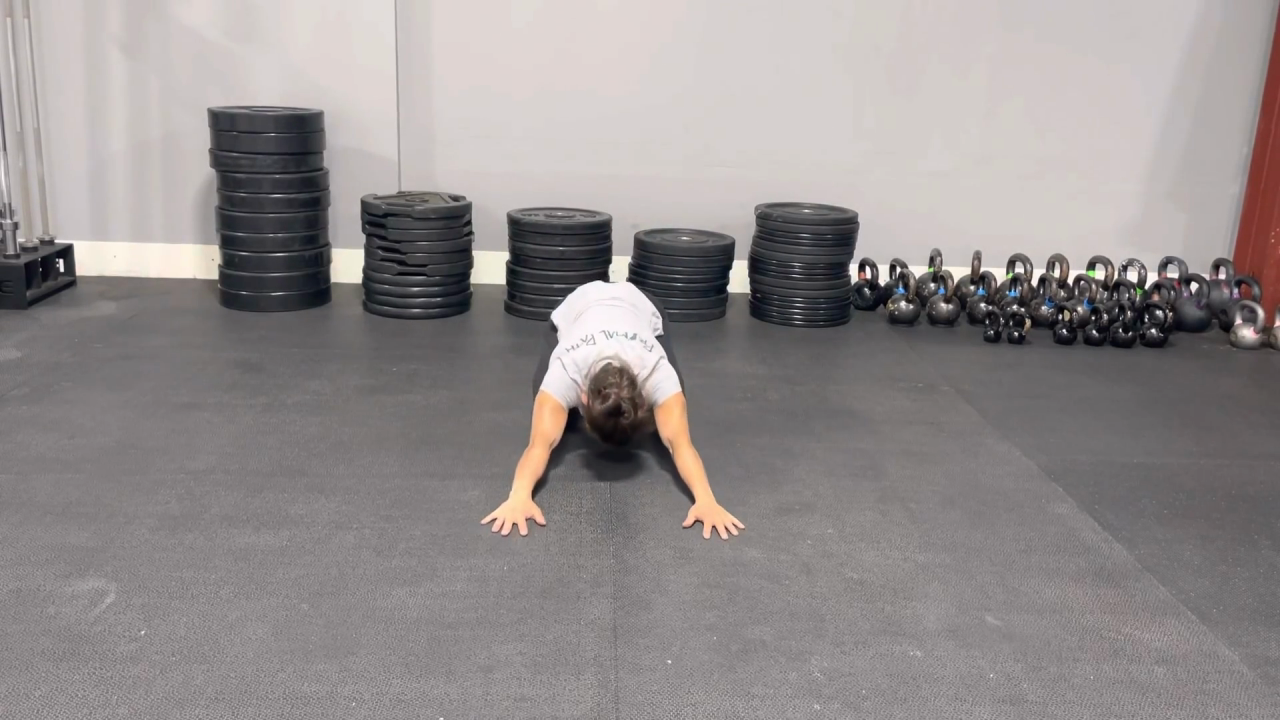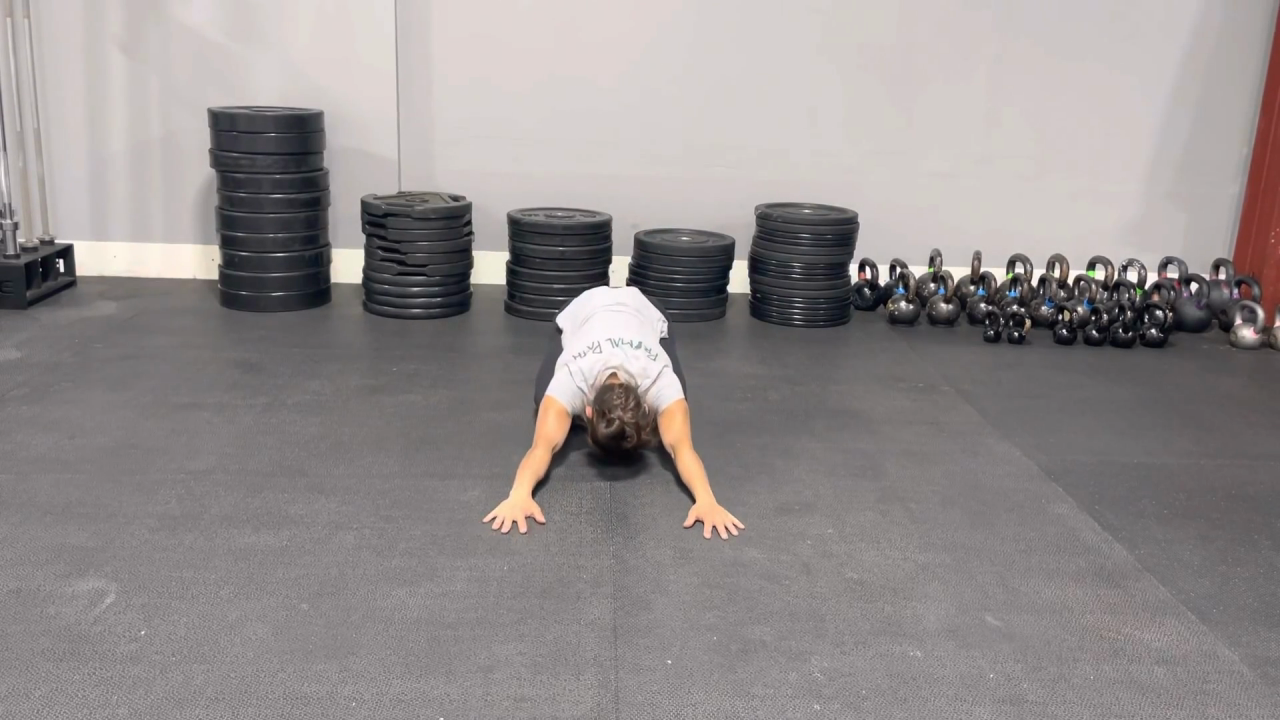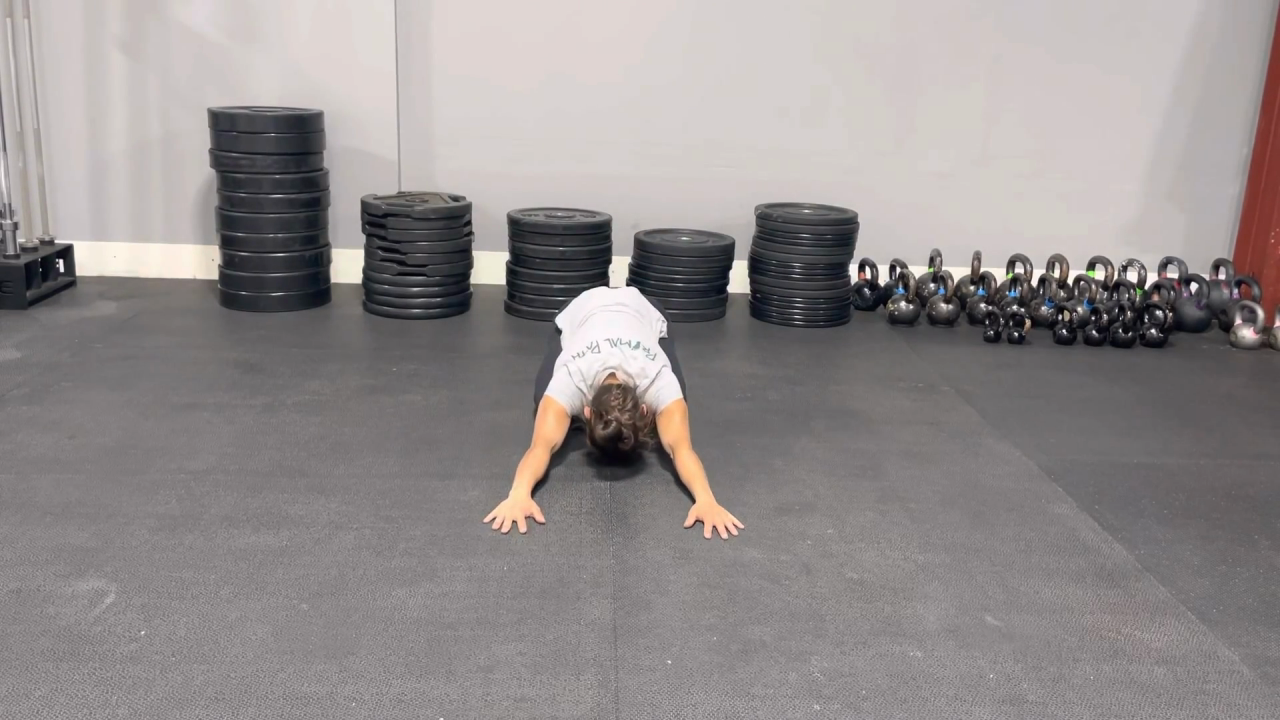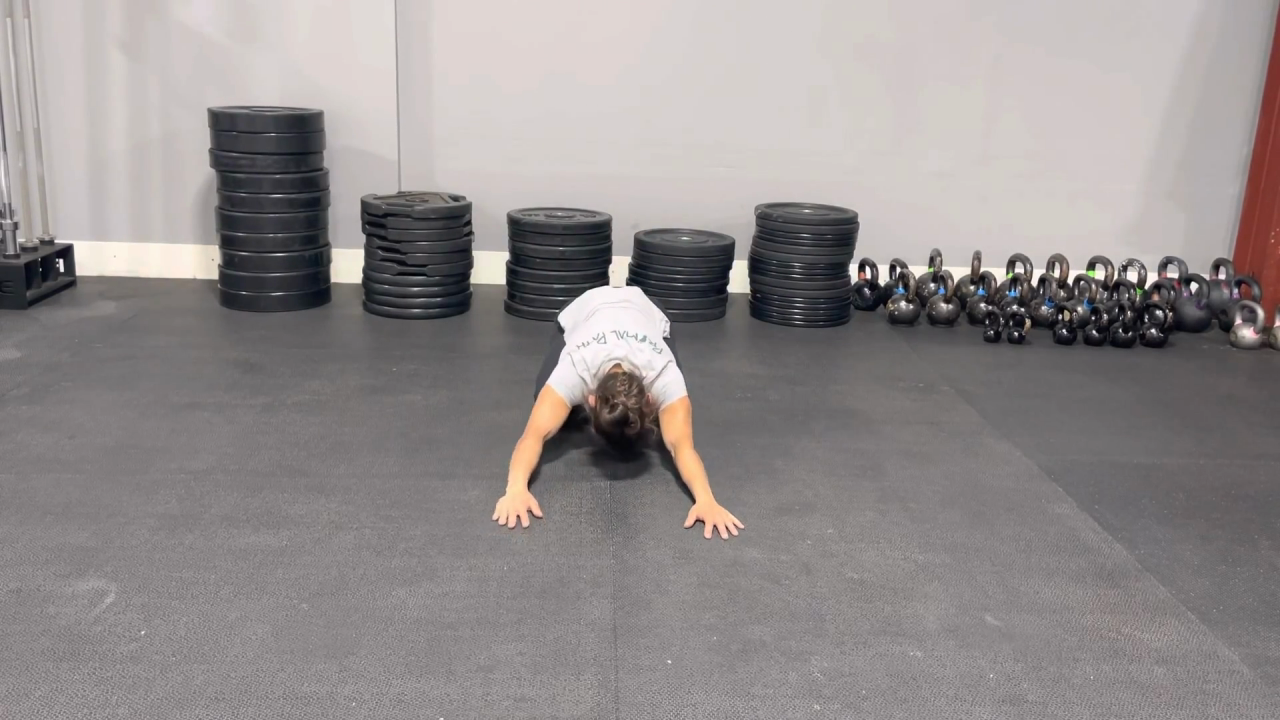
dt=0.4s
person 1, frame 1
left shoulder: (656, 372)
right shoulder: (568, 371)
left elbow: (679, 443)
right elbow: (540, 443)
left wrist: (706, 500)
right wrist: (519, 497)
left hip: (640, 307)
right hip: (576, 308)
left knee: (671, 407)
right knee: (550, 408)
person 1, frame 2
left shoulder: (658, 380)
right shoulder: (573, 379)
left elbow: (681, 447)
right elbow: (543, 446)
left wrist: (706, 501)
right wrist: (519, 496)
left hip: (645, 312)
right hip: (581, 312)
left knee: (675, 409)
right knee: (546, 405)
person 1, frame 3
left shoulder: (657, 380)
right shoulder: (572, 379)
left elbow: (680, 447)
right elbow: (541, 446)
left wrist: (706, 500)
right wrist: (518, 495)
left hip: (644, 313)
right hip: (579, 313)
left knee: (673, 409)
right knee: (546, 406)
person 1, frame 4
left shoulder: (663, 375)
right shoulder: (576, 369)
left elbow: (681, 444)
right elbow: (535, 434)
left wrist: (705, 500)
right wrist: (516, 490)
left hip: (647, 314)
right hip: (581, 312)
left knee: (672, 413)
right knee: (552, 414)
